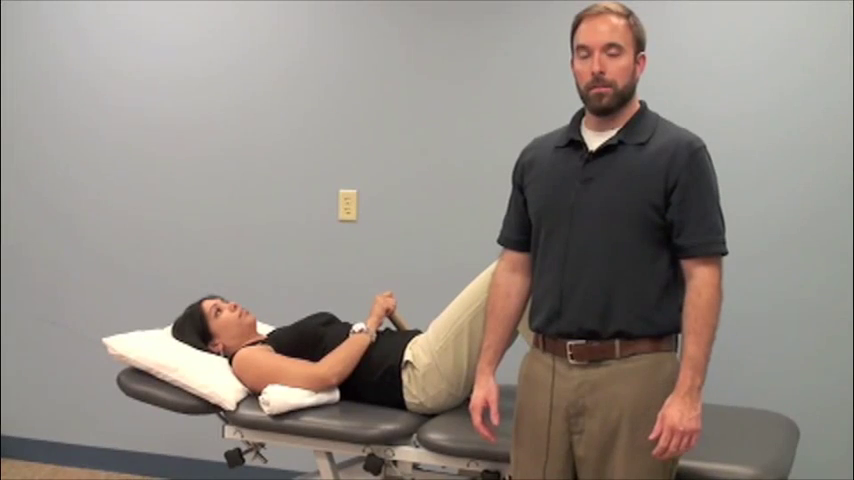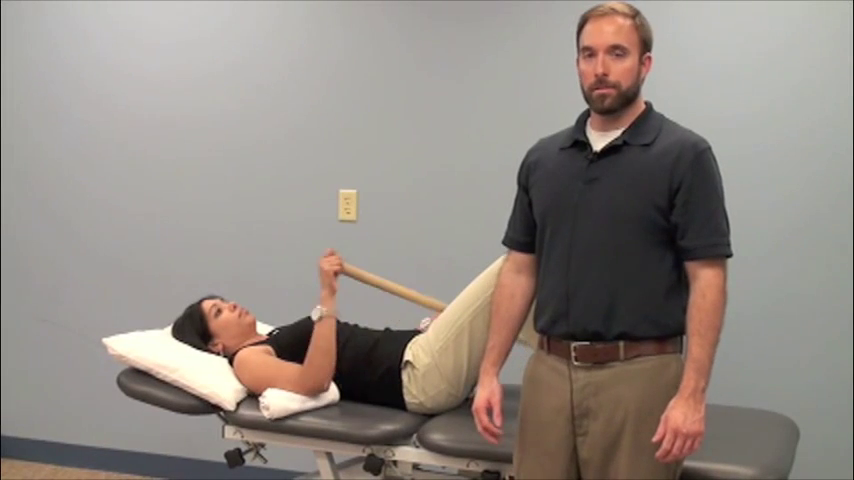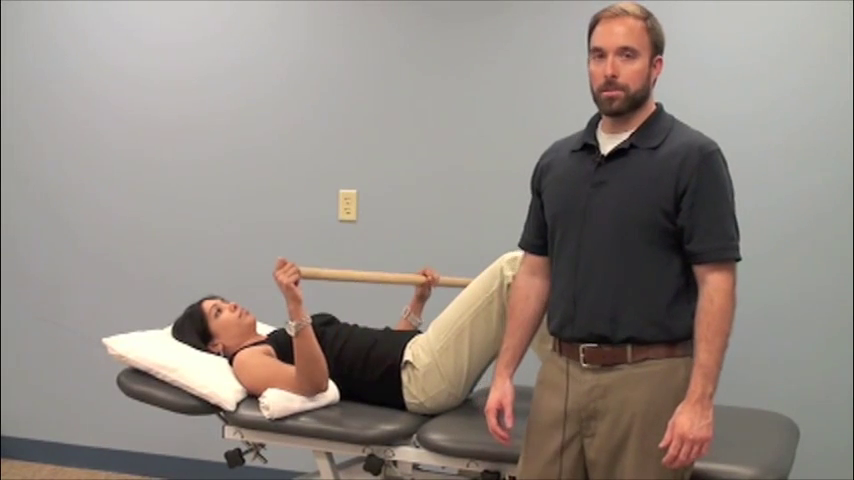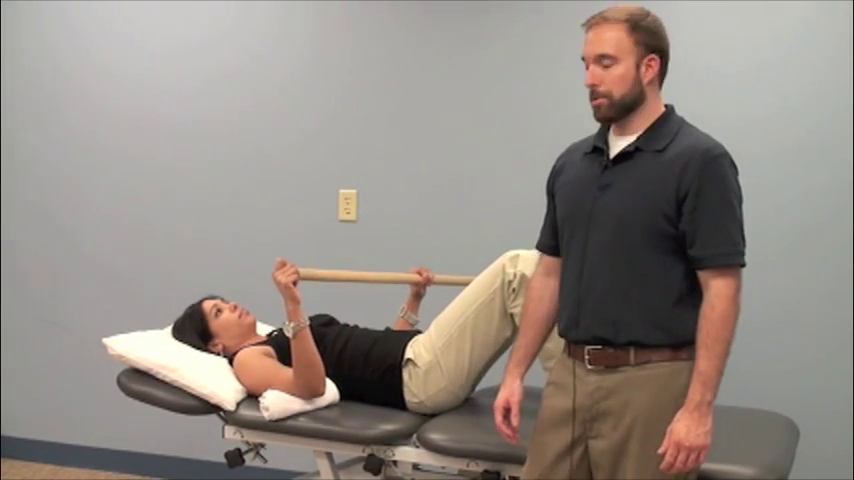
dt=0.5s
person 1, frame 1
left shoulder: (679, 155)
right shoulder: (536, 158)
left elbow: (703, 277)
right elbow: (514, 269)
left wrist: (688, 391)
right wrist: (485, 369)
left hip: (634, 375)
right hip: (545, 372)
person 1, frame 2
left shoulder: (684, 156)
right shoulder: (542, 159)
left elbow: (708, 280)
right elbow: (519, 270)
left wrist: (692, 393)
right wrist: (489, 371)
left hip: (639, 377)
right hip: (550, 373)
person 1, frame 3
left shoulder: (693, 159)
right shoulder: (556, 162)
left elbow: (716, 284)
right elbow: (534, 274)
left wrist: (699, 399)
right wrist: (504, 372)
left hip: (647, 381)
right hip: (561, 375)
person 1, frame 4
left shoulder: (700, 162)
right shoulder: (571, 164)
left elbow: (721, 290)
left wrist: (699, 406)
right wrist: (515, 371)
left hip: (652, 383)
right hip: (570, 377)
person 2, frame 1
left shoulder: (278, 342)
right shoulder: (247, 359)
right elbow: (326, 375)
right wrist: (371, 321)
left hip: (416, 357)
right hip: (415, 376)
person 2, frame 2
left shoulder: (283, 342)
right shoulder: (248, 360)
right elbow: (316, 380)
left wrist: (438, 323)
right wrist: (327, 297)
left hip: (416, 358)
right hip: (418, 378)
person 2, frame 3
left shoulder: (280, 343)
right shoulder: (248, 361)
right elbow: (315, 382)
left wrist: (419, 300)
right wrist: (295, 306)
left hip: (417, 354)
right hip: (418, 378)
left knee: (518, 271)
right knee: (513, 270)
person 2, frame 4
left shoulder: (281, 342)
right shoulder: (247, 360)
right elbow: (311, 386)
left wrist: (414, 299)
right wrist: (293, 306)
left hip: (415, 357)
right hip: (419, 378)
left knee: (526, 265)
right knee: (517, 268)
